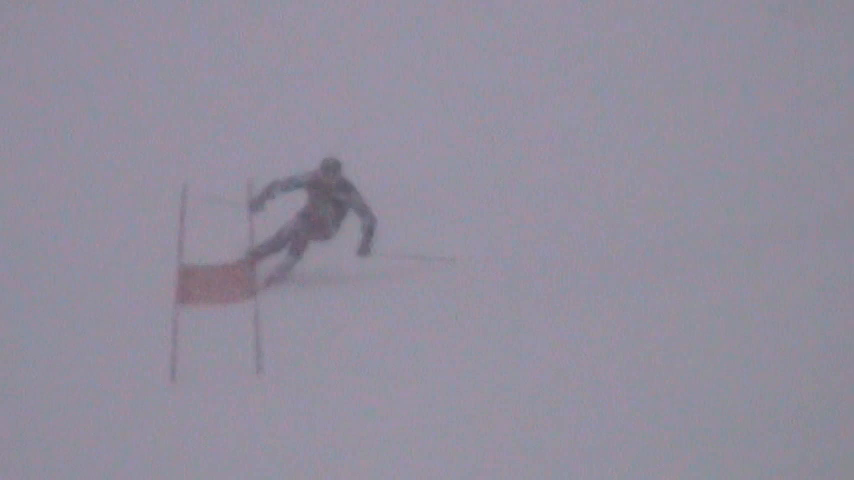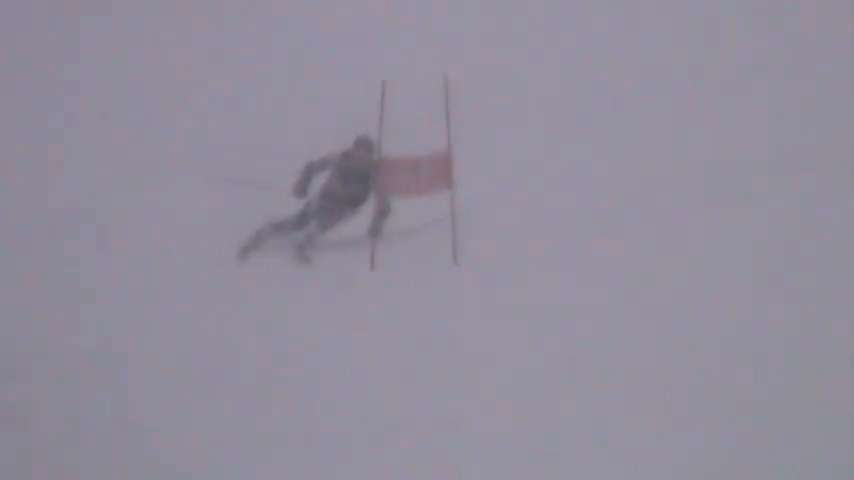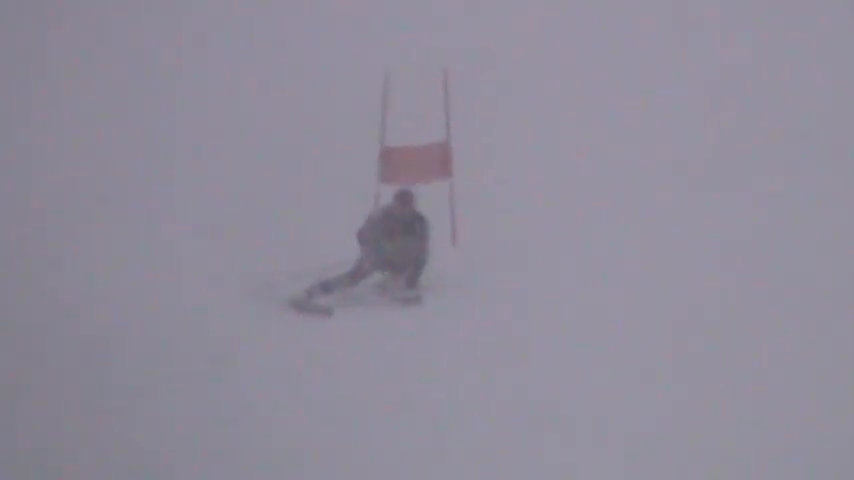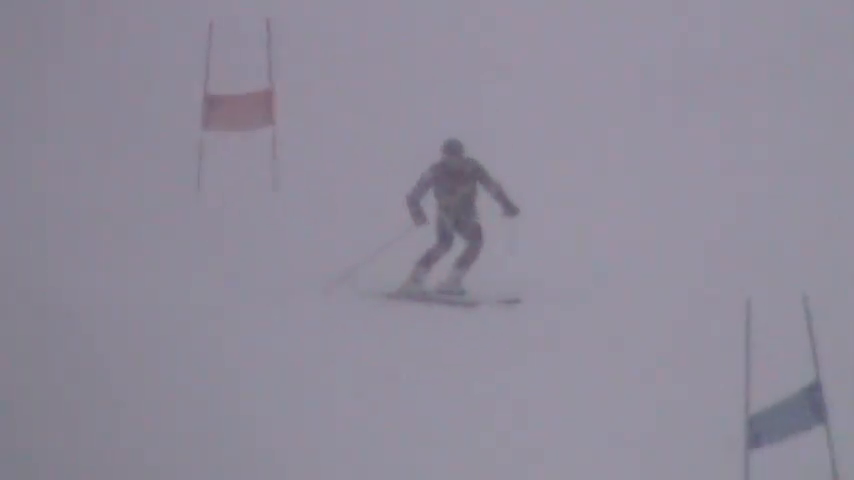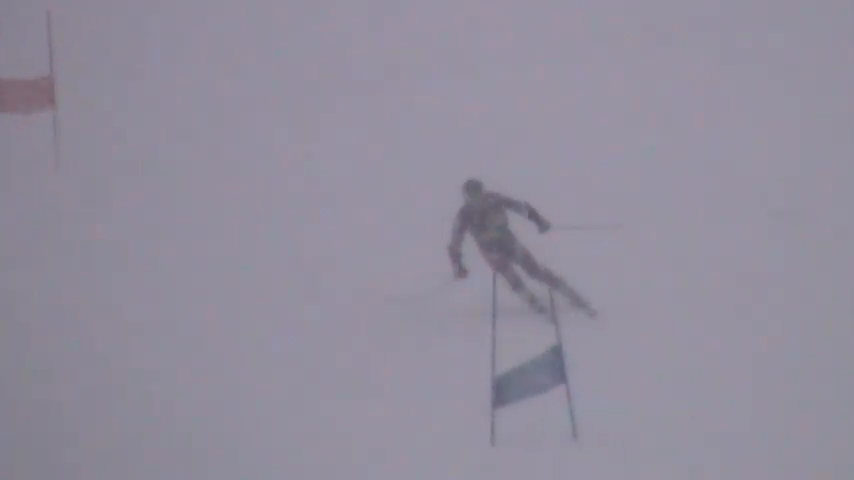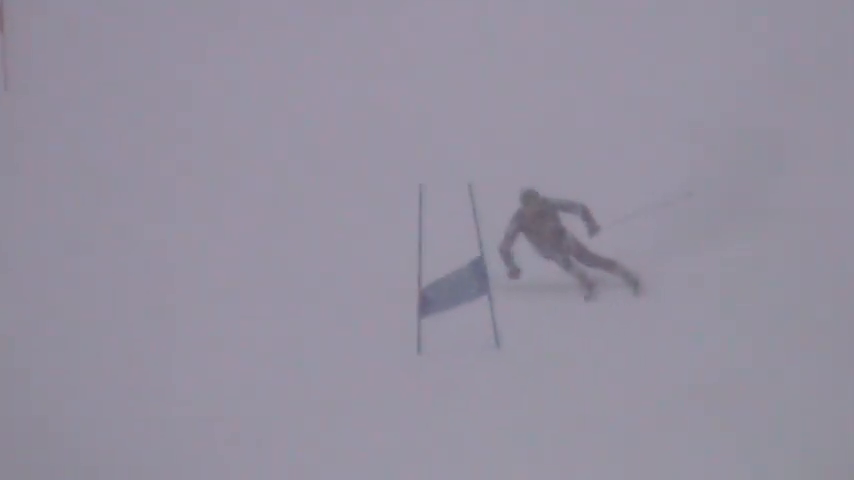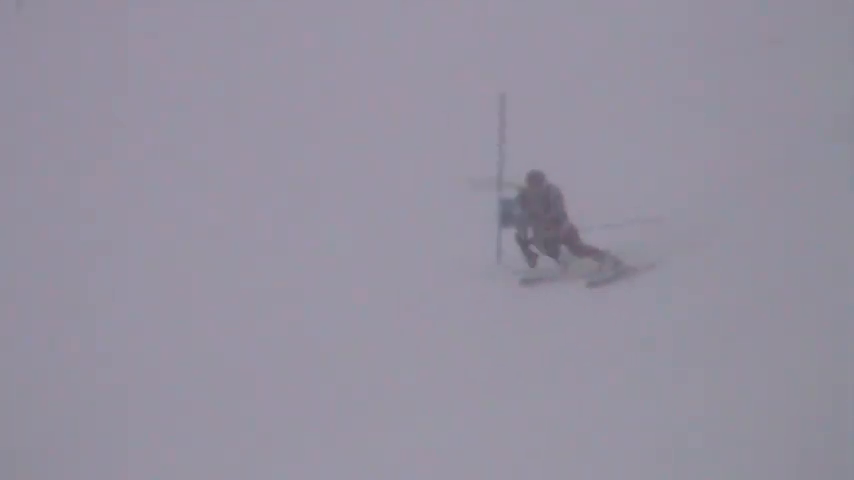
dt=0.4s
person 1, frame 1
left shoulder: (347, 191)
right shoulder: (312, 178)
left elbow: (368, 218)
right elbow: (280, 185)
left wrist: (366, 243)
right wrist: (261, 197)
left hip: (327, 227)
right hip: (307, 218)
right knee: (275, 243)
left ankle: (282, 270)
person 1, frame 2
left shoulder: (374, 172)
right shoulder: (342, 159)
left elbow: (384, 202)
right elbow: (311, 167)
left wrist: (377, 225)
right wrist: (301, 184)
left hip: (346, 207)
right hip: (326, 198)
right knee: (298, 223)
person 1, frame 3
left shoulder: (419, 222)
right shoulder: (381, 215)
left elbow: (421, 252)
right elbow: (362, 235)
left wrist: (415, 275)
left hip: (396, 260)
right hip: (375, 256)
right knee: (353, 278)
right ankle: (312, 292)
person 1, frame 4
left shoulder: (471, 166)
right shoulder: (436, 171)
left elbow: (491, 185)
right elbow: (413, 197)
left wrist: (507, 204)
right wrist: (417, 212)
left hip: (467, 215)
right hip: (446, 214)
left knee: (476, 240)
right knee: (444, 245)
left ankle: (451, 284)
right ankle: (414, 281)
person 1, frame 5
left shoulder: (493, 199)
right shoulder: (463, 216)
left elbow: (520, 206)
right elbow: (454, 244)
left wrist: (539, 221)
right wrist: (458, 266)
left hip: (510, 243)
right hip: (491, 252)
left knee: (536, 271)
right knee: (509, 274)
left ankle: (573, 296)
right ankle: (532, 300)
person 1, frame 6
left shoulder: (549, 204)
right shoulder: (518, 220)
left elbow: (578, 207)
right elbow: (504, 247)
left wrist: (590, 222)
right wrist: (510, 266)
left hip: (563, 239)
right hip: (547, 249)
left knee: (586, 257)
right knee: (559, 257)
left ankle: (627, 276)
right ankle: (585, 281)
person 1, frame 7
left shoulder: (553, 192)
right shoulder: (521, 200)
right elbow: (521, 230)
right wrist: (527, 253)
left hip: (561, 227)
right hip: (544, 235)
left knee: (576, 249)
left ankle: (613, 263)
